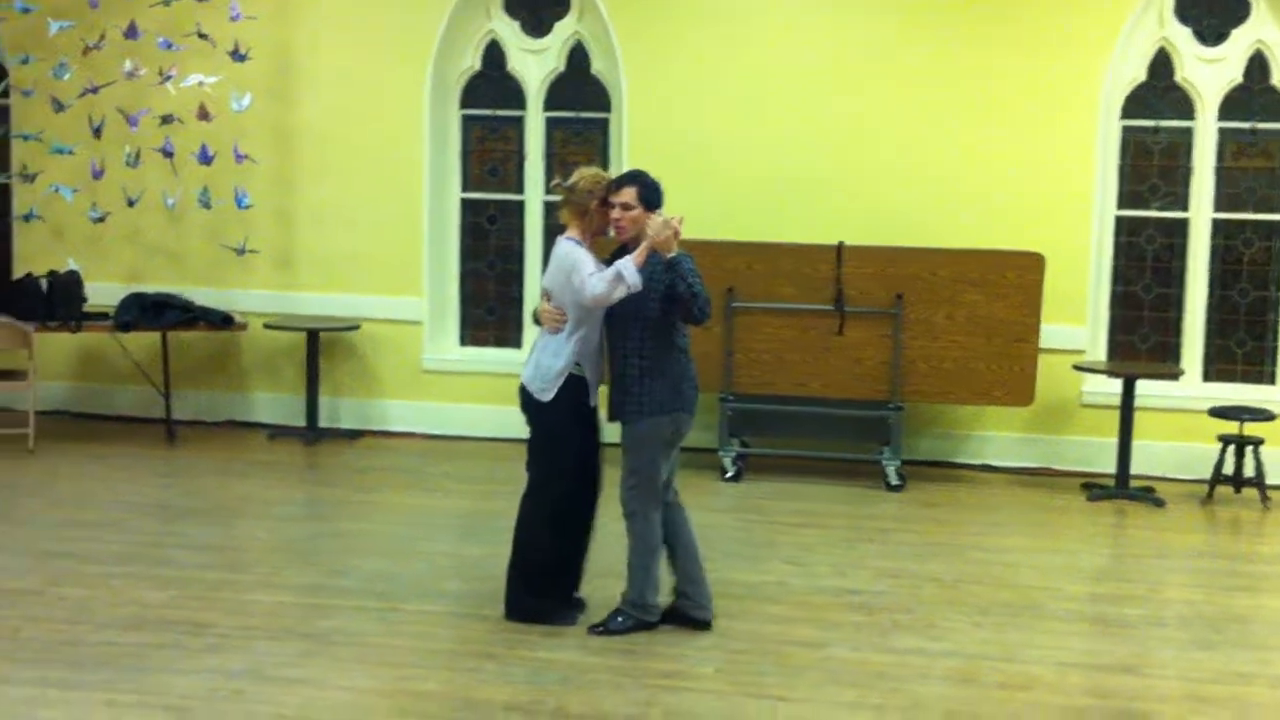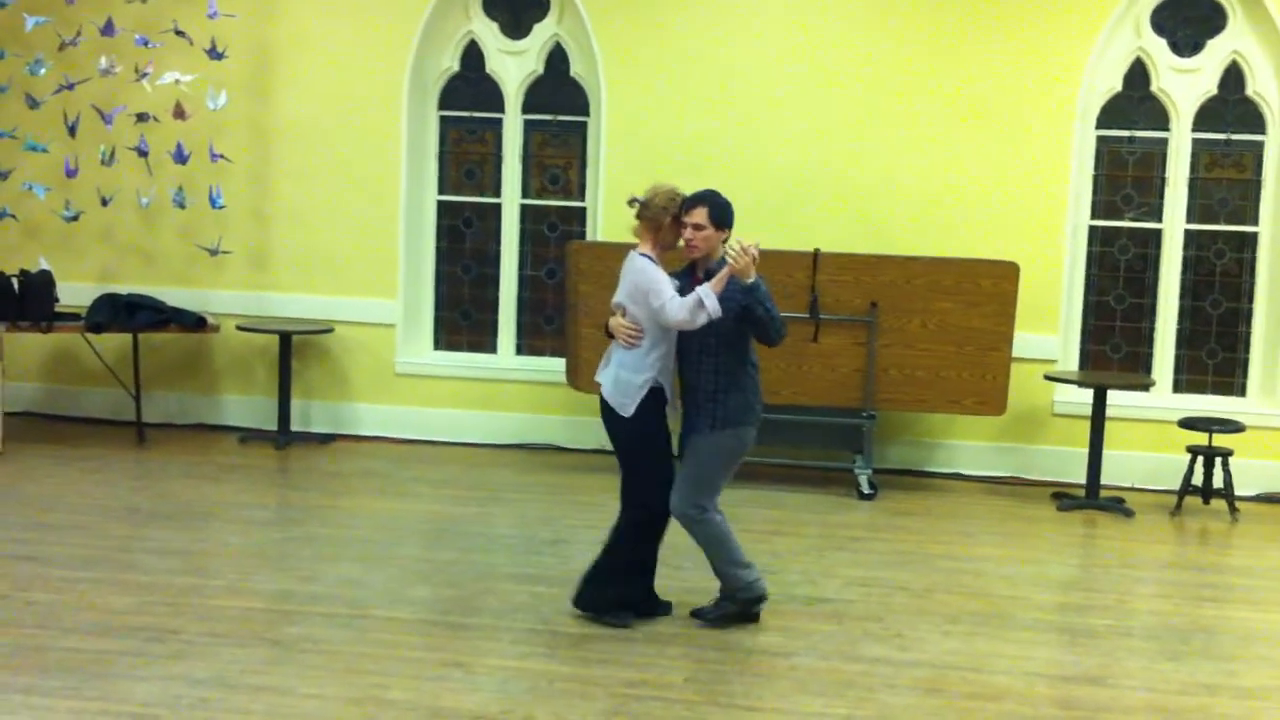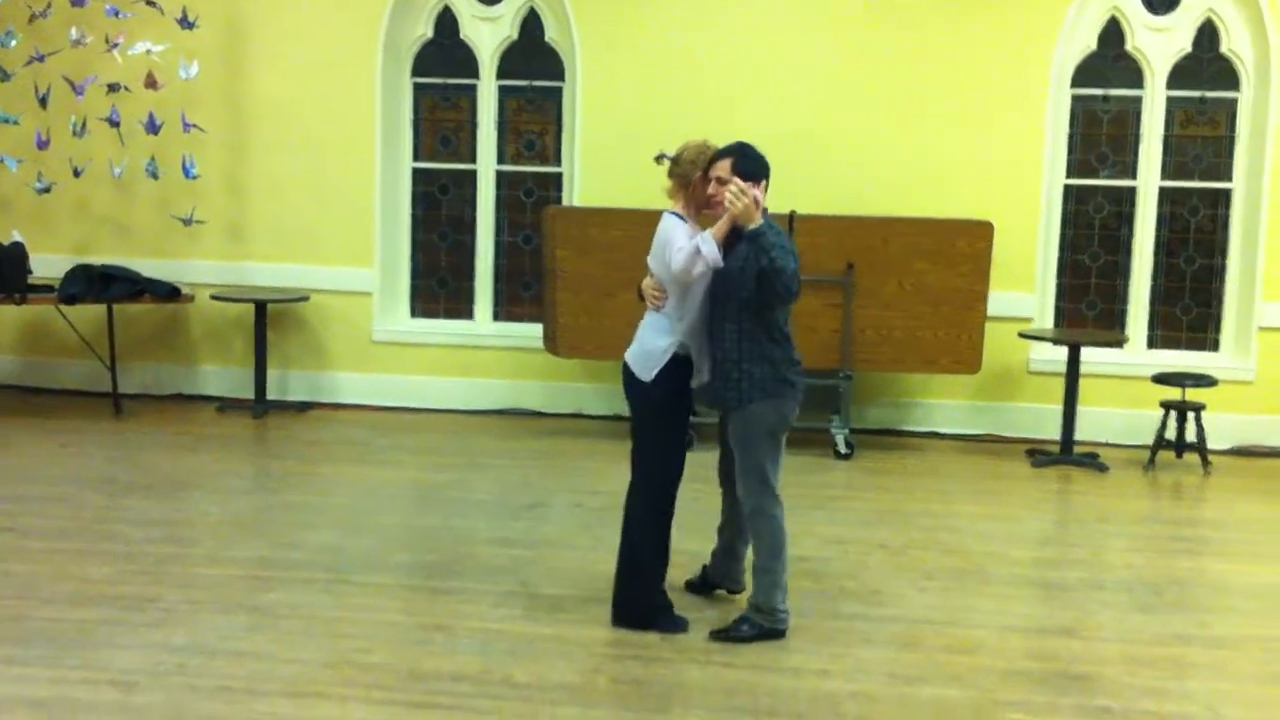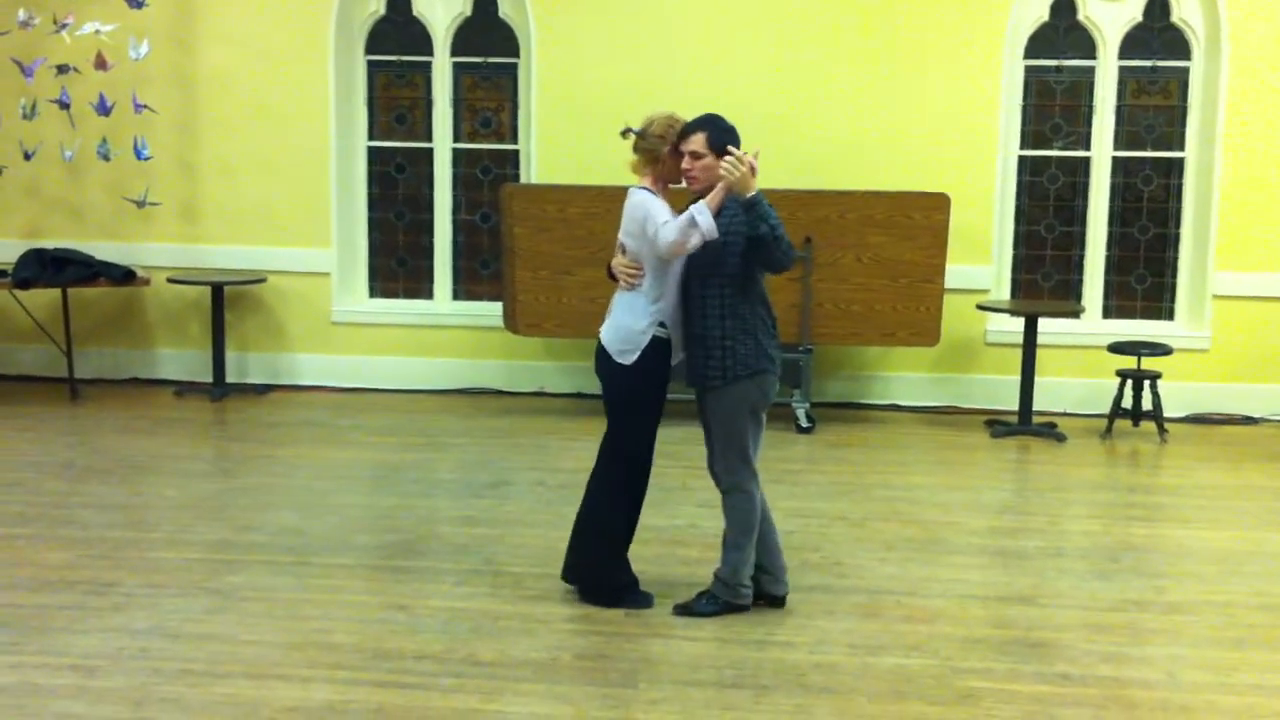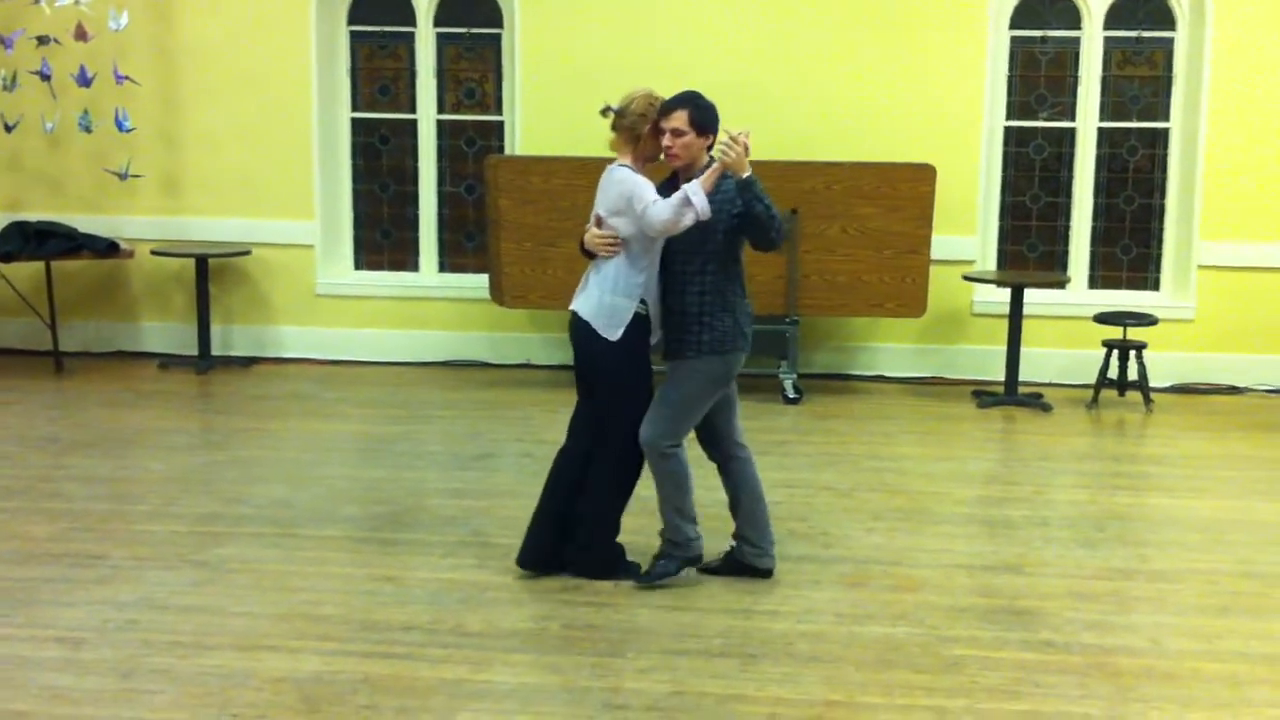
dt=1s
person 1, frame 1
left shoulder: (669, 264)
right shoulder: (612, 266)
left elbow: (698, 313)
right elbow: (576, 308)
left wrist: (670, 255)
right wrist: (545, 310)
left hip: (662, 401)
right hip: (639, 401)
left knee: (640, 502)
right knee: (663, 500)
left ankle: (640, 607)
right ankle: (693, 601)
person 1, frame 2
left shoulder: (739, 284)
right shoulder: (679, 282)
left elbow: (774, 336)
right elbow: (640, 315)
left wrist: (749, 280)
right wrist: (616, 322)
left hip: (731, 415)
right hip: (698, 414)
left knee: (688, 504)
right knee: (699, 505)
left ankle: (744, 584)
right ankle: (739, 596)
person 1, frame 3
left shoulder: (771, 240)
right shoulder: (727, 241)
left elbow: (786, 289)
left wrist: (754, 225)
right wrist: (651, 285)
left hip: (765, 389)
right hip: (739, 386)
left knee: (758, 497)
right knee: (734, 485)
left ankle: (769, 613)
right ankle: (725, 570)
person 1, frame 4
left shoulder: (744, 213)
left elbow: (781, 259)
right elbow: (656, 264)
left wrist: (750, 195)
right wrist: (620, 263)
left hip: (743, 365)
right hip: (710, 365)
left knee: (735, 477)
right knee: (731, 474)
left ankle: (733, 587)
right ankle: (769, 580)
person 1, frame 5
left shoulder: (729, 193)
right shoulder: (663, 192)
left elbow: (771, 238)
left wrist: (744, 177)
right wrist: (591, 239)
left hip: (715, 341)
right hip: (689, 340)
left knee: (658, 437)
right knee: (725, 445)
left ankle: (682, 542)
right ankle: (755, 552)
person 2, frame 1
left shoulder: (575, 252)
right shoulder: (572, 255)
right elbow: (598, 292)
right wrist: (648, 247)
left hip: (573, 388)
right hip: (555, 390)
left knee: (579, 489)
right knee: (549, 491)
left ankle: (556, 589)
right ankle: (529, 598)
person 2, frame 2
left shoulder: (641, 265)
right shoulder: (647, 271)
right elbow: (679, 315)
right wrist: (726, 274)
left hip: (632, 395)
right hip: (634, 399)
left knee: (648, 496)
right knee: (652, 499)
left ankle: (634, 595)
right ankle: (598, 593)
person 2, frame 3
left shoulder: (685, 225)
right shoulder: (675, 227)
right elbow: (687, 266)
right wrist: (730, 219)
left hip: (671, 367)
right hip: (656, 369)
left knee: (661, 479)
right knee: (653, 482)
left ankle: (641, 590)
right ankle: (640, 605)
person 2, frame 4
left shoulder: (646, 201)
right shoulder: (646, 204)
right elbow: (674, 240)
right wrist: (723, 188)
left hip: (633, 347)
right hip: (637, 351)
left knee: (621, 461)
right knee: (627, 464)
left ankle: (589, 568)
right ankle: (605, 581)
person 2, frame 5
left shoulder: (617, 177)
right shoulder: (631, 184)
right elbow: (664, 220)
right wrist: (716, 169)
left hip: (595, 322)
right hip: (615, 328)
left knee: (588, 435)
right knee: (628, 439)
left ankle: (545, 547)
right ankle: (592, 552)
